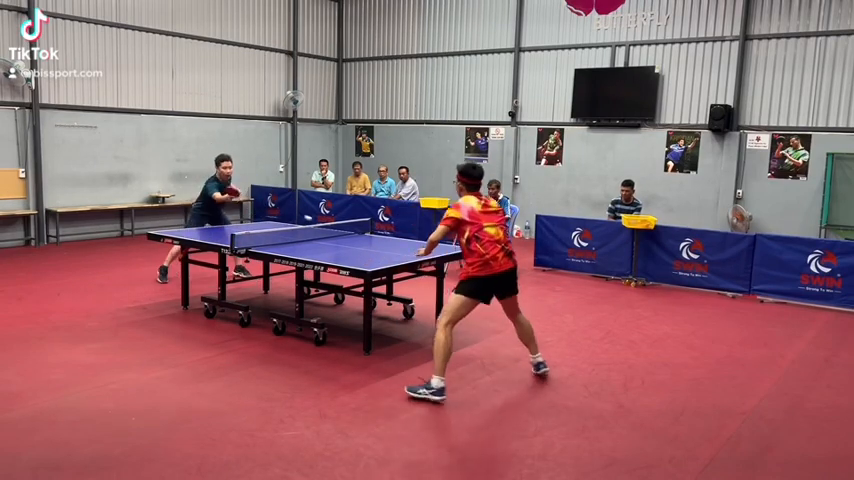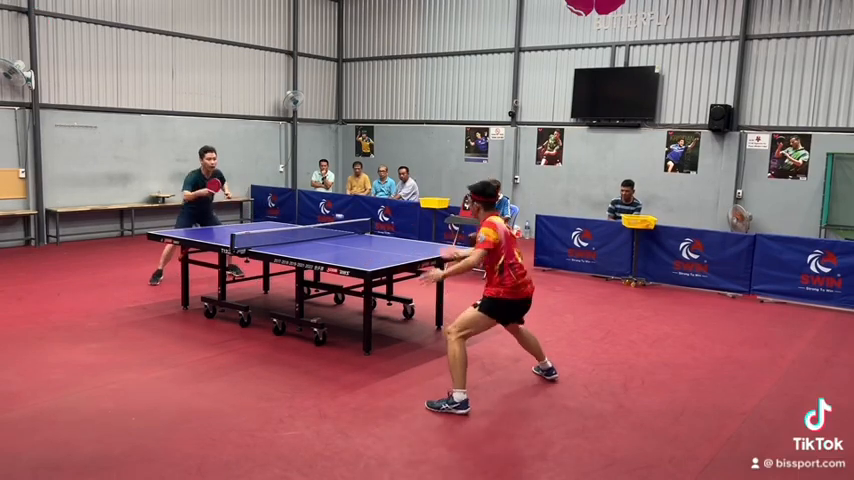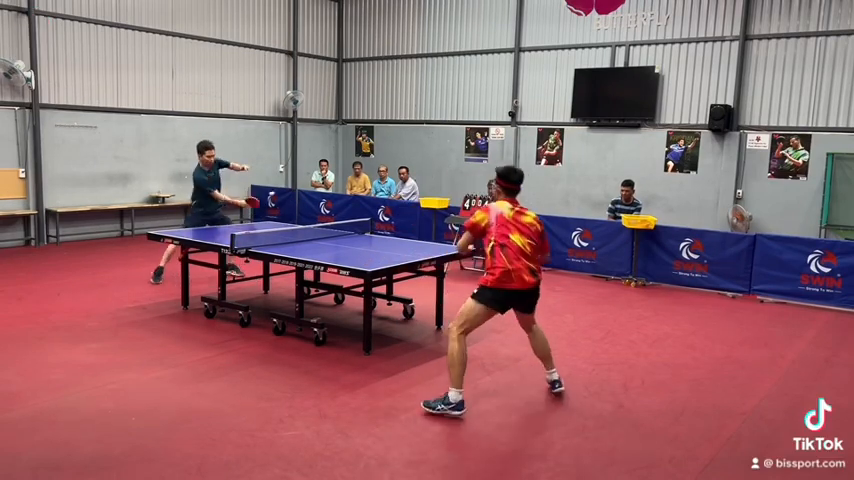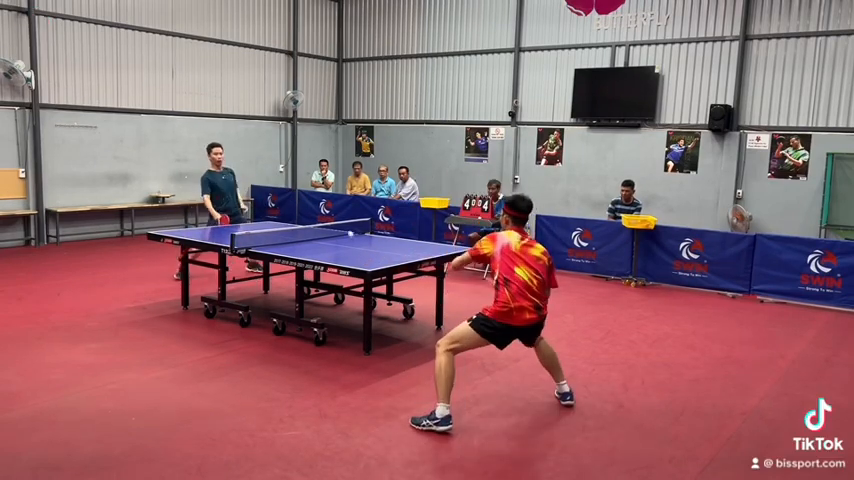
dt=0.3s
person 1, frame 1
left shoulder: (460, 206)
right shoulder: (494, 205)
left elbow: (436, 237)
left wrist: (426, 251)
left hip: (480, 273)
right hip: (506, 268)
left knee: (445, 322)
right knee: (515, 314)
left ankle: (436, 385)
right ankle: (538, 362)
person 1, frame 2
left shoulder: (489, 225)
right shoulder: (503, 225)
left elbow: (474, 261)
left wrist: (442, 274)
right wrist: (458, 254)
left hip: (503, 295)
right hip: (522, 293)
left knee: (454, 333)
right knee: (516, 329)
left ankle: (459, 399)
right ankle: (546, 367)
person 1, frame 3
left shoulder: (489, 211)
right shoulder: (534, 219)
left elbow: (462, 246)
right elbow: (544, 258)
left wrist: (475, 244)
left hip: (499, 283)
right hip: (529, 283)
left knee: (456, 331)
right knee: (530, 327)
left ankle: (454, 399)
right ankle: (553, 379)
person 1, frame 4
left shoulder: (495, 240)
right shoulder: (542, 251)
left elbow: (459, 262)
right elbow: (546, 293)
left wrist: (454, 263)
left hip: (503, 316)
right hip: (534, 317)
left knee: (444, 347)
right knee: (538, 342)
left ankle: (442, 414)
right ankle: (564, 390)
person 2, frame 1
left shoulder: (227, 176)
right shoulder: (212, 184)
right elbow: (218, 198)
left wrist: (234, 189)
right wrist: (227, 197)
left hip: (216, 212)
right hip: (200, 213)
left ankle: (238, 267)
right ankle: (164, 268)
person 2, frame 2
left shoulder: (217, 173)
right shoulder: (192, 177)
left elbow: (224, 183)
right elbow: (185, 196)
left wrist: (226, 191)
right wrist: (199, 192)
left hip: (207, 213)
right hip: (188, 213)
right knee: (174, 242)
left ankle: (230, 265)
right ankle: (159, 272)
person 2, frame 3
left shoulder: (215, 163)
right shoulder: (199, 176)
left elbow: (231, 165)
right elbow: (217, 196)
left wrist: (241, 167)
right wrist: (237, 202)
left hip: (215, 211)
right hip: (199, 212)
left ankle: (230, 266)
right ankle: (160, 269)
person 2, frame 4
left shoulder: (230, 172)
right shoulder: (207, 177)
right elbow: (206, 199)
left wrist: (241, 203)
right wrist: (214, 214)
left hip: (235, 214)
right hip: (217, 215)
left ankle: (252, 263)
